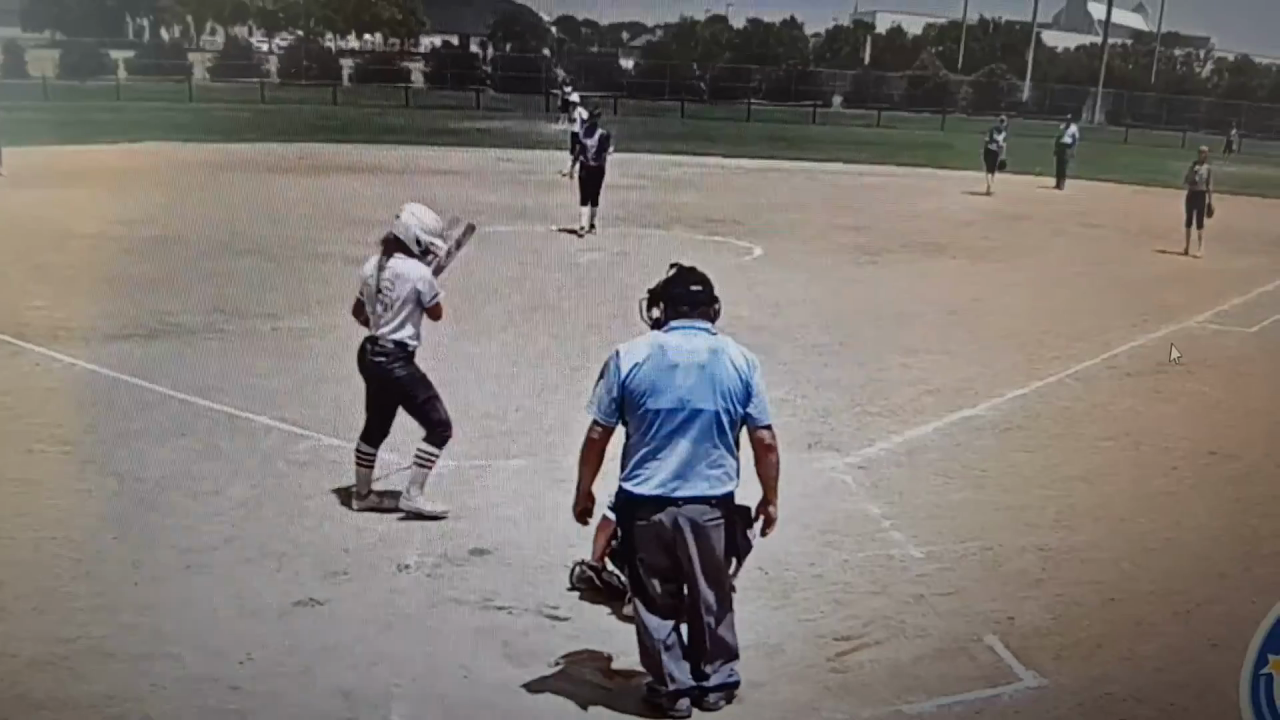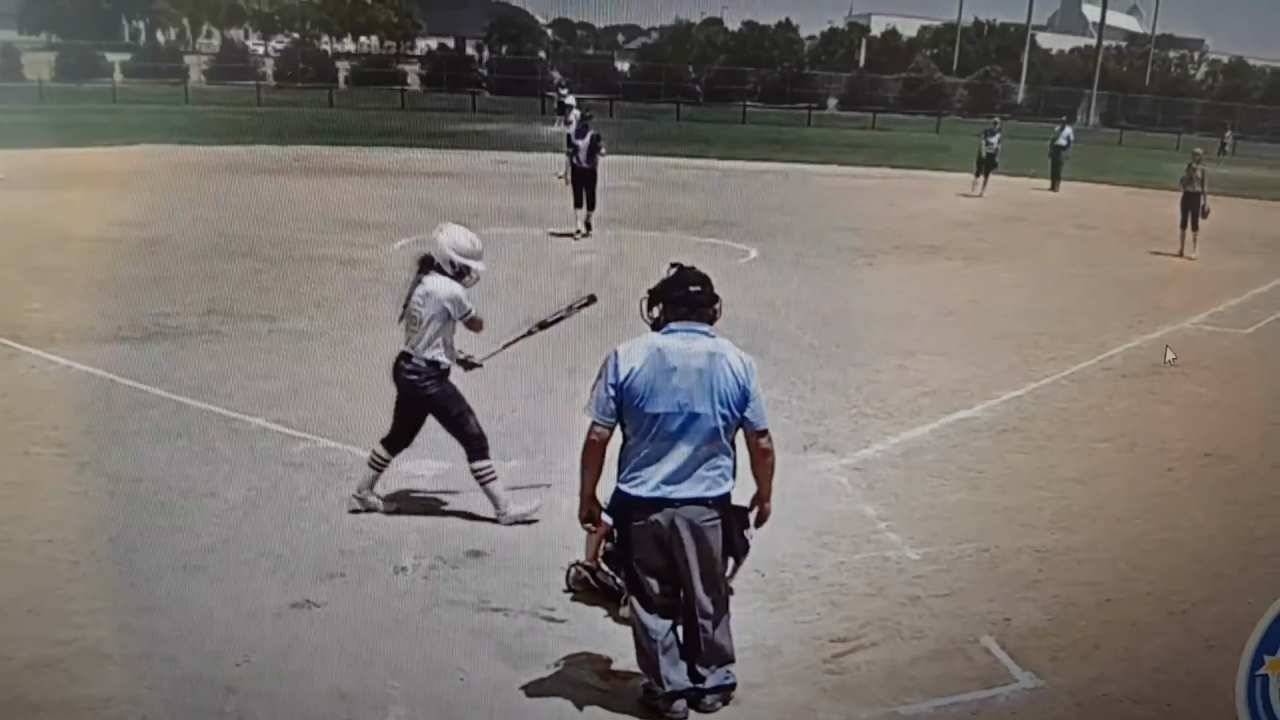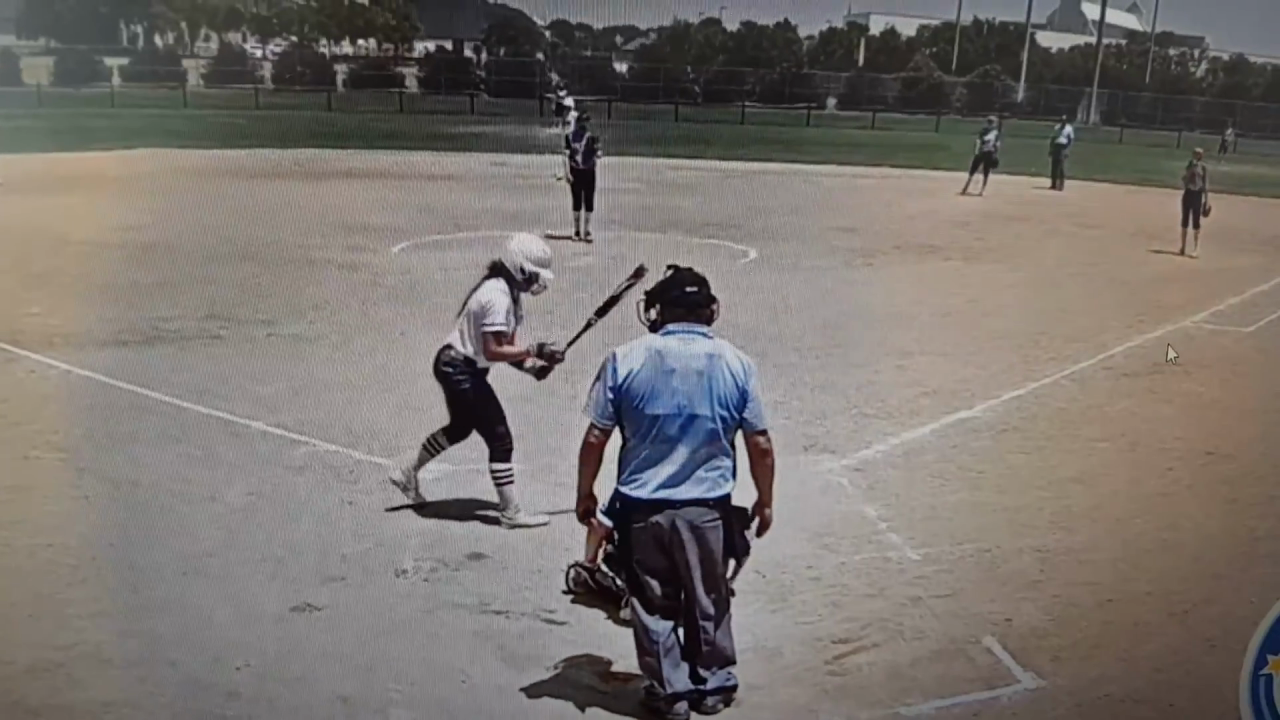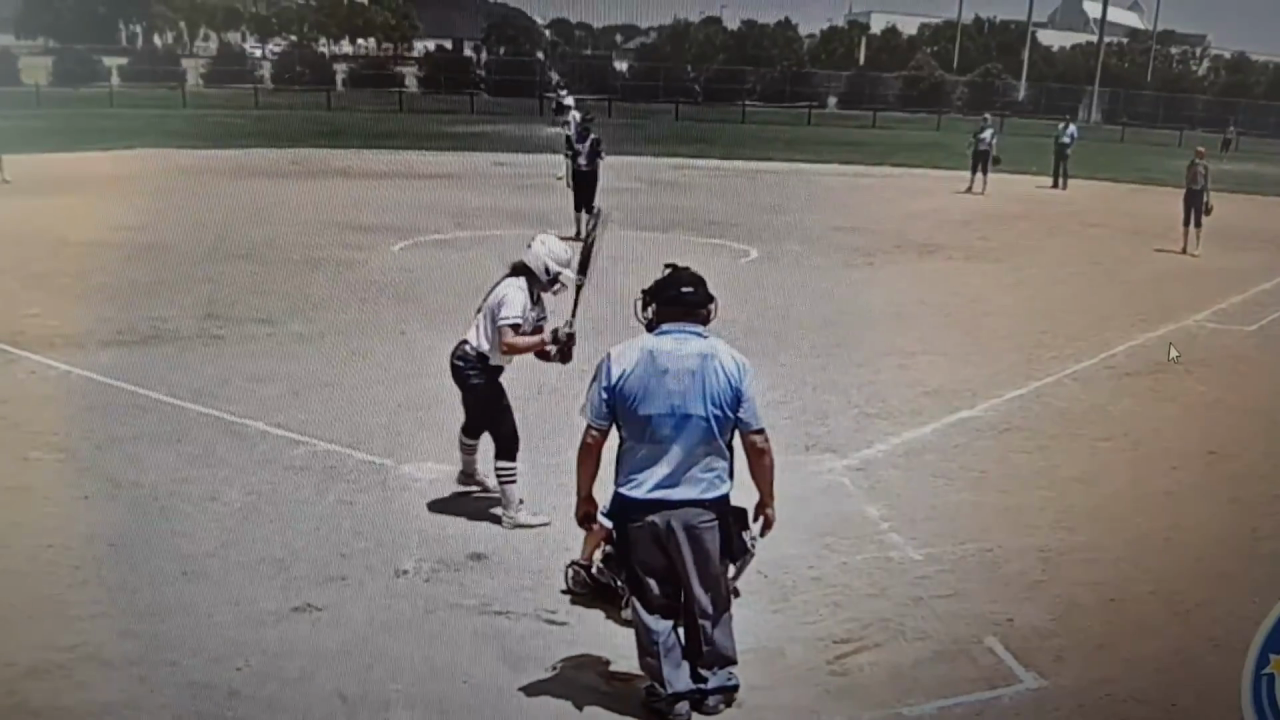
dt=0.3s
person 1, frame 1
left shoulder: (630, 355)
right shoulder: (739, 360)
left elbow: (597, 435)
right elbow: (765, 442)
left wrist: (584, 491)
right wrist: (770, 498)
left hip: (645, 504)
right hip: (711, 504)
left knee: (657, 602)
right knee: (712, 599)
right ankle: (715, 682)
person 1, frame 2
left shoulder: (627, 357)
right shoulder: (737, 362)
left elbow: (598, 437)
right elbow: (761, 444)
left wrist: (588, 497)
right wrist: (764, 494)
left hip: (641, 505)
right hip: (707, 506)
left knee: (653, 603)
right knee: (707, 601)
right ankle: (711, 683)
person 1, frame 3
left shoulder: (625, 359)
right shoulder: (736, 363)
left elbow: (595, 438)
right elbow: (760, 445)
left wrist: (585, 494)
right wrist: (765, 499)
left hip: (642, 507)
right hip: (707, 507)
left knee: (654, 605)
right knee: (709, 602)
person 1, frame 4
left shoulder: (620, 360)
right shoulder: (731, 363)
left elbow: (592, 439)
right elbow: (757, 444)
left wrist: (584, 496)
right wrist: (767, 499)
left hip: (640, 508)
right hip: (705, 507)
left knee: (654, 605)
right knee: (709, 602)
person 2, frame 1
left shoulder: (373, 265)
right shoulder: (417, 271)
left elbow: (358, 310)
right elbow: (436, 314)
left hip: (371, 355)
right hip: (395, 362)
left knee: (376, 426)
right knee: (439, 427)
left ankle: (362, 495)
right ankle: (413, 494)
person 2, frame 2
left shoulder: (420, 283)
right shoulder: (448, 290)
right elbow: (477, 326)
left wrist: (455, 355)
left hip: (407, 370)
right hip: (428, 378)
left knee: (400, 435)
right knee: (475, 440)
left ankle: (363, 494)
right ankle: (504, 508)
person 2, frame 3
left shoulder: (510, 295)
right shoulder: (498, 298)
left elbow: (507, 346)
right elbow: (495, 350)
left wrist: (531, 365)
right wrist: (535, 351)
left hip: (451, 366)
right hip: (462, 372)
left knee: (460, 428)
right knee: (500, 439)
left ankle: (408, 474)
right ankle: (512, 513)
person 2, frame 4
left shoulder: (534, 295)
right shoulder: (515, 294)
left elbow: (535, 345)
right elbow: (508, 344)
left wrist: (556, 351)
right wrist: (549, 338)
left hip: (474, 364)
right hip: (475, 367)
left knee: (478, 421)
right knee: (506, 437)
left ankle: (468, 473)
right ankle: (512, 512)
